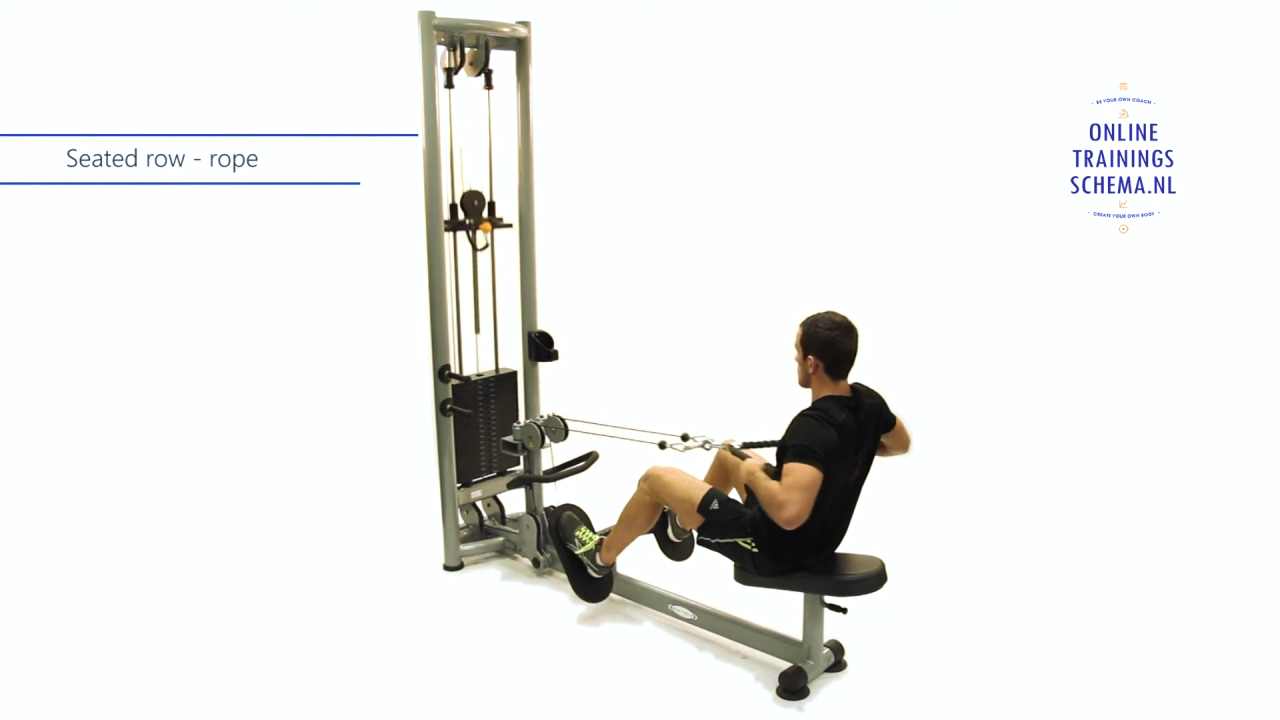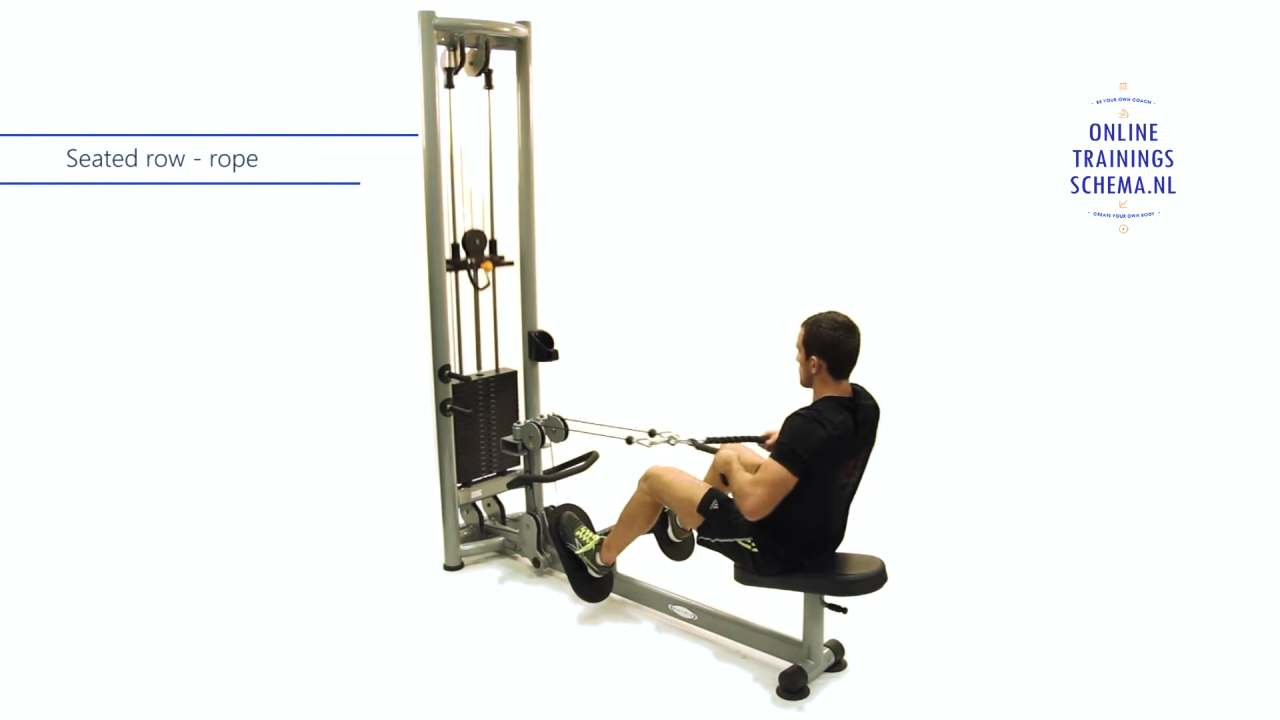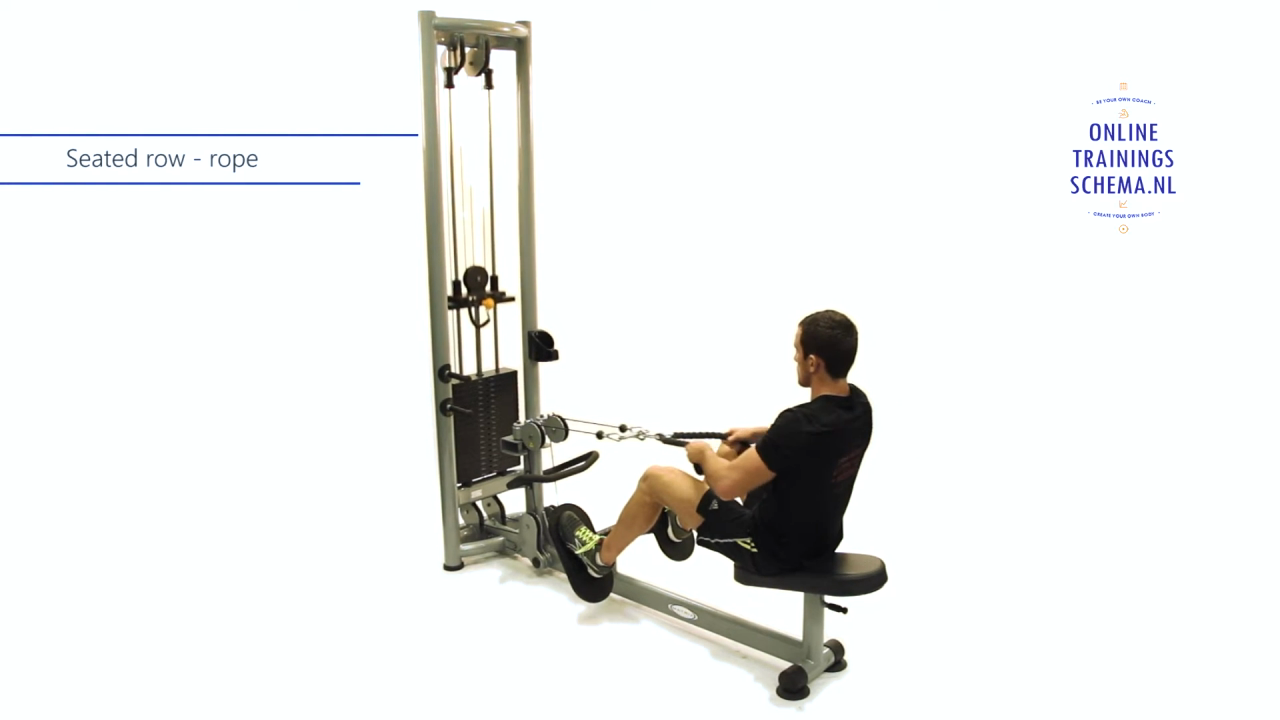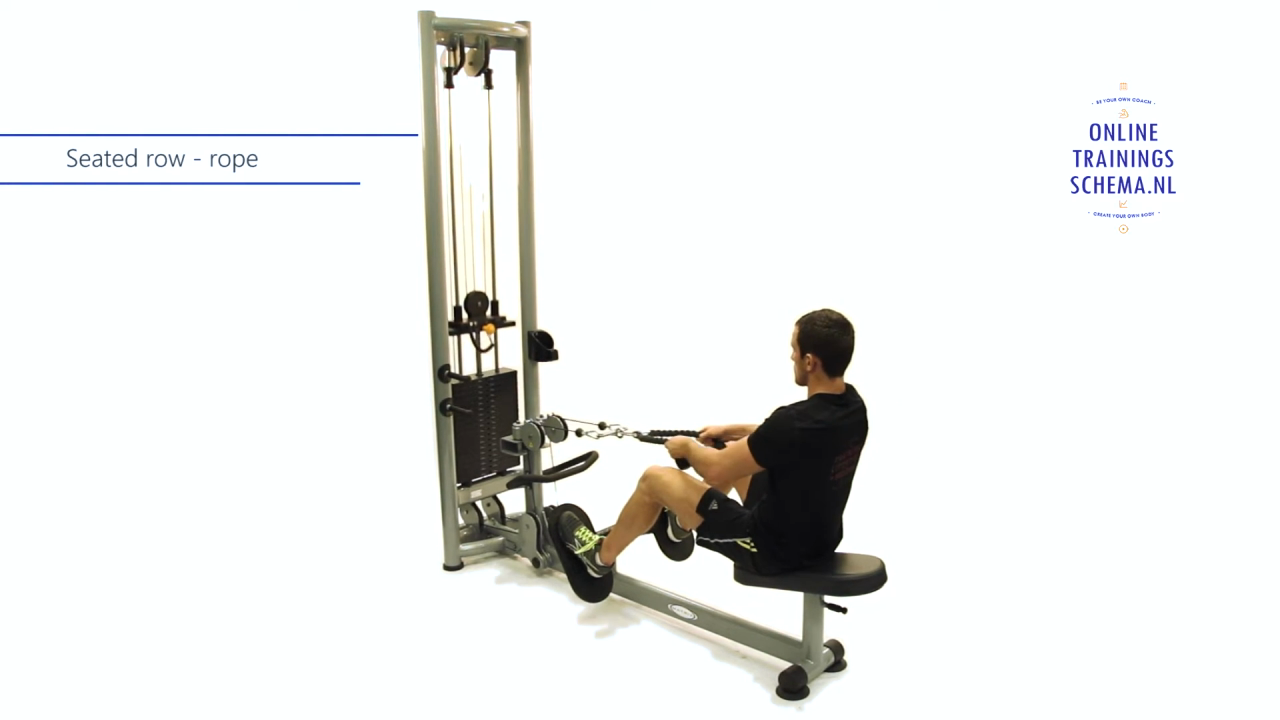
dt=0.3s
person 1, frame 1
left shoulder: (813, 426)
right shoulder: (868, 402)
left elbow: (789, 512)
right elbow: (901, 444)
left wrist: (754, 475)
left hip: (774, 547)
right hip: (820, 538)
left knee: (655, 479)
right knee: (729, 451)
left ankle: (603, 556)
right ankle: (682, 521)
person 1, frame 2
left shoulder: (808, 425)
right shoulder: (864, 405)
left elbow: (752, 504)
left wrist: (729, 466)
left hip: (774, 547)
right hip: (819, 537)
left knee: (654, 479)
right knee: (732, 451)
left ankle: (602, 555)
right ankle: (681, 521)
person 1, frame 3
left shoulder: (802, 423)
right shoulder: (858, 405)
left elbow: (726, 485)
left wrist: (702, 453)
right wrist: (760, 434)
left hip: (772, 547)
right hip: (819, 539)
left knee: (654, 479)
right knee: (731, 451)
left ankle: (601, 556)
right ankle: (681, 521)
person 1, frame 4
left shoulder: (797, 421)
right shoulder: (852, 404)
left elbow: (717, 469)
left wrist: (687, 446)
right wrist: (730, 430)
left hip: (773, 547)
right hip: (819, 538)
left knee: (654, 479)
right knee: (735, 452)
left ankle: (601, 555)
right ankle: (681, 522)
